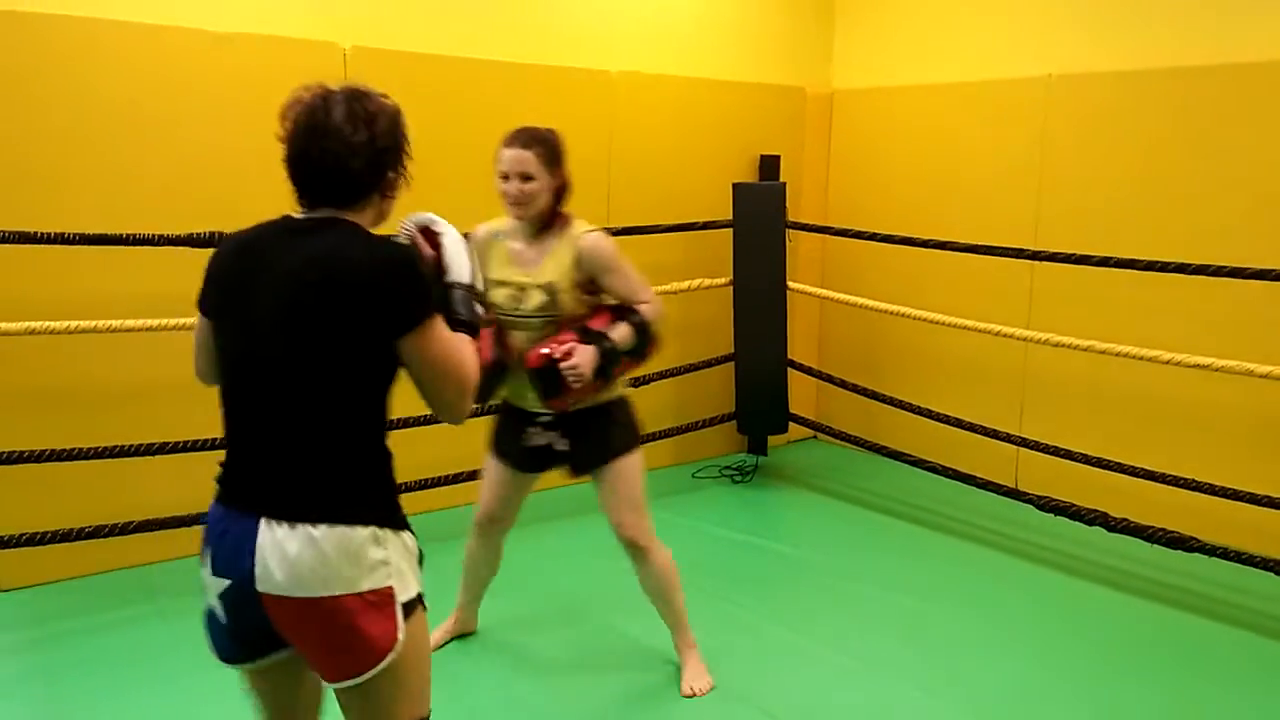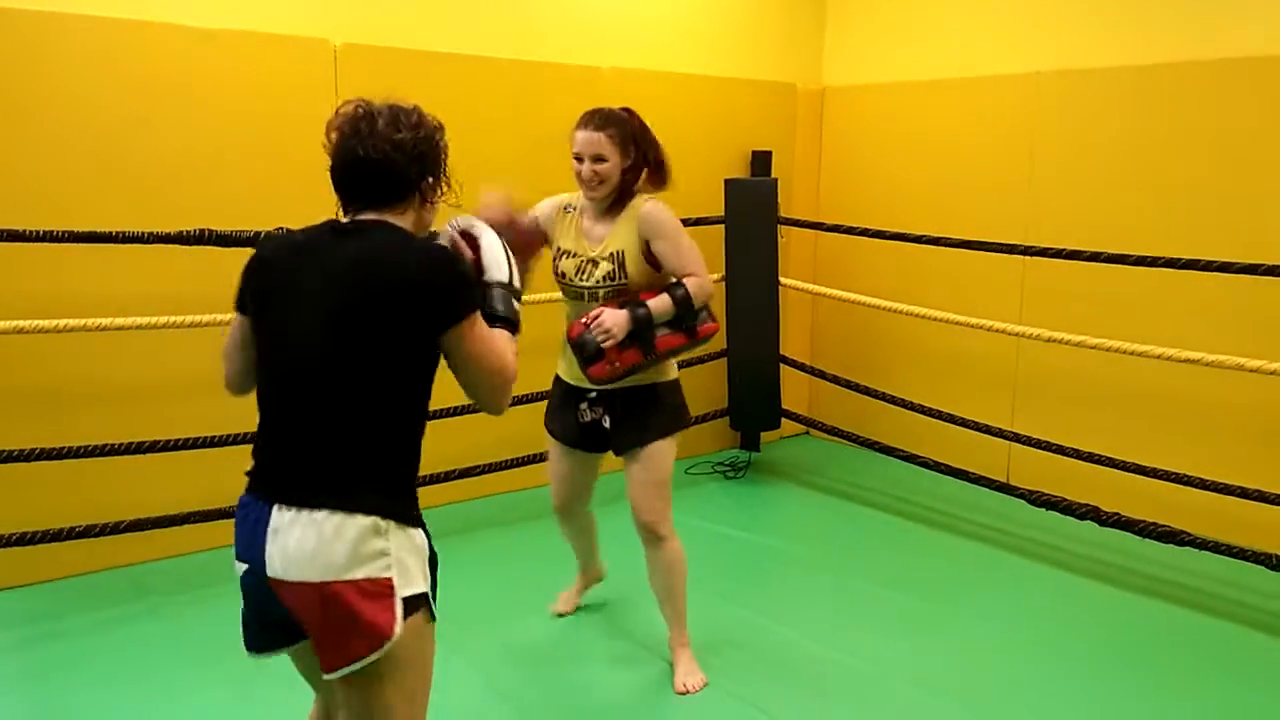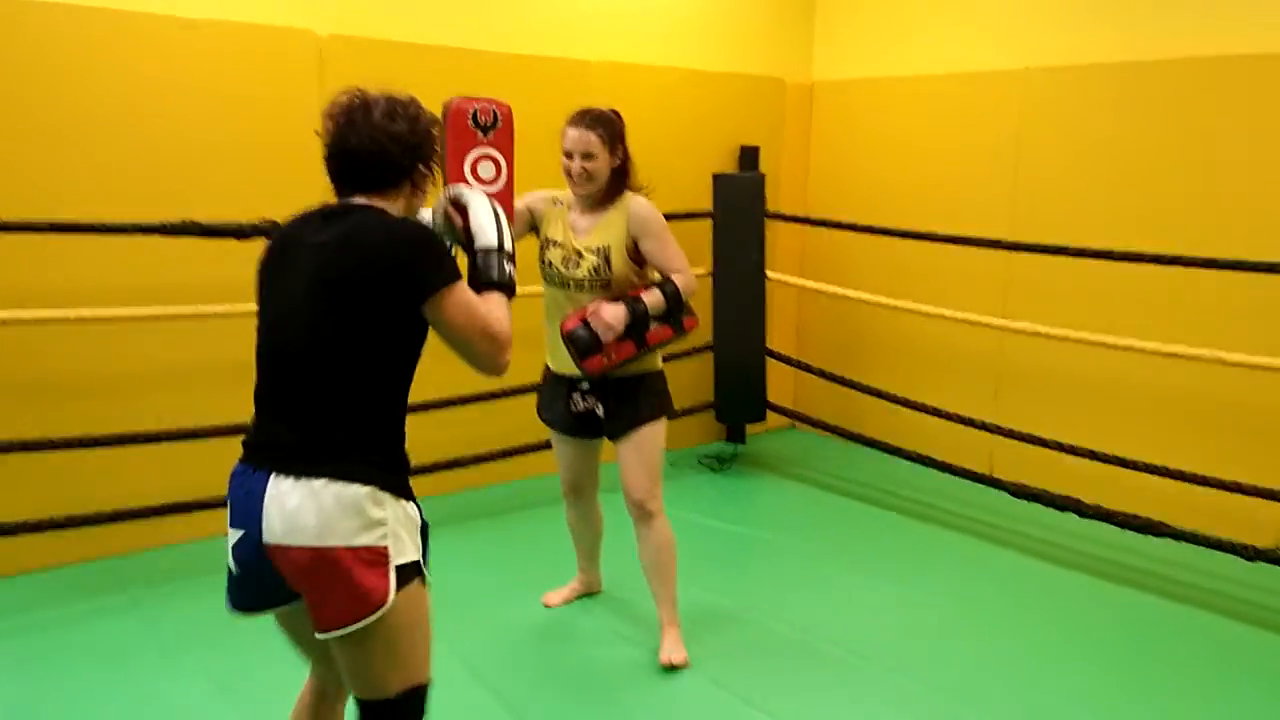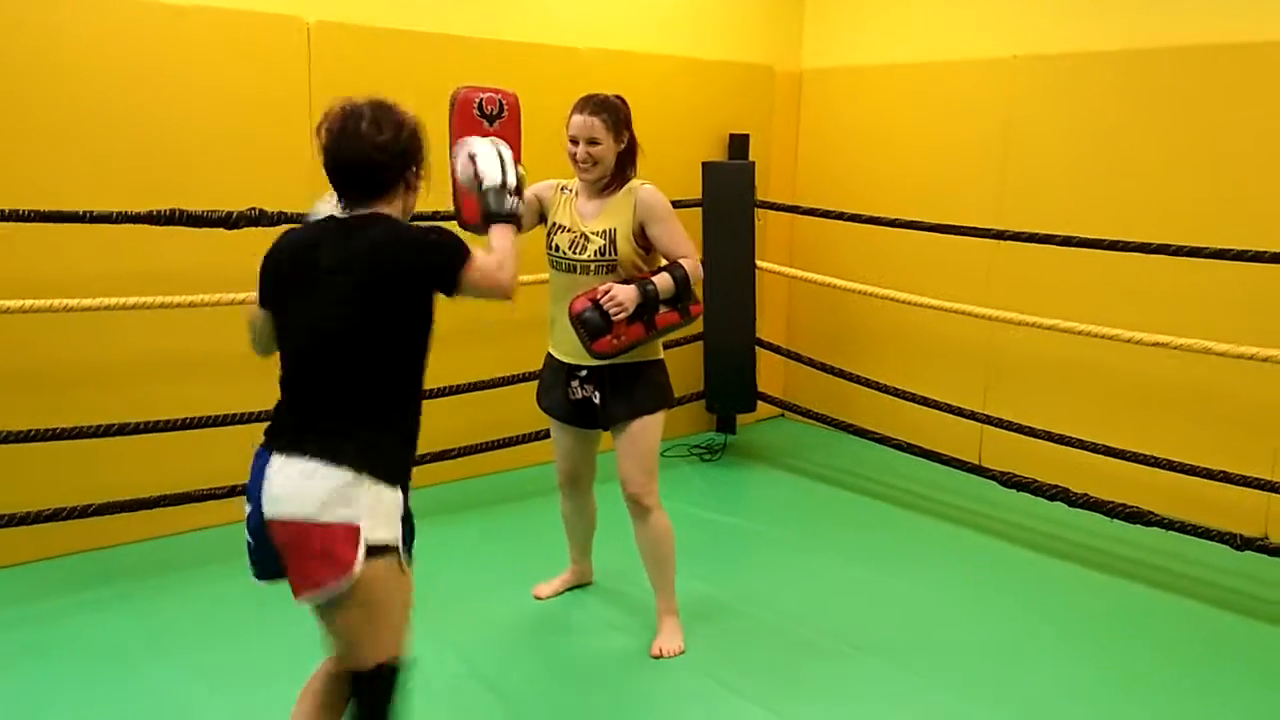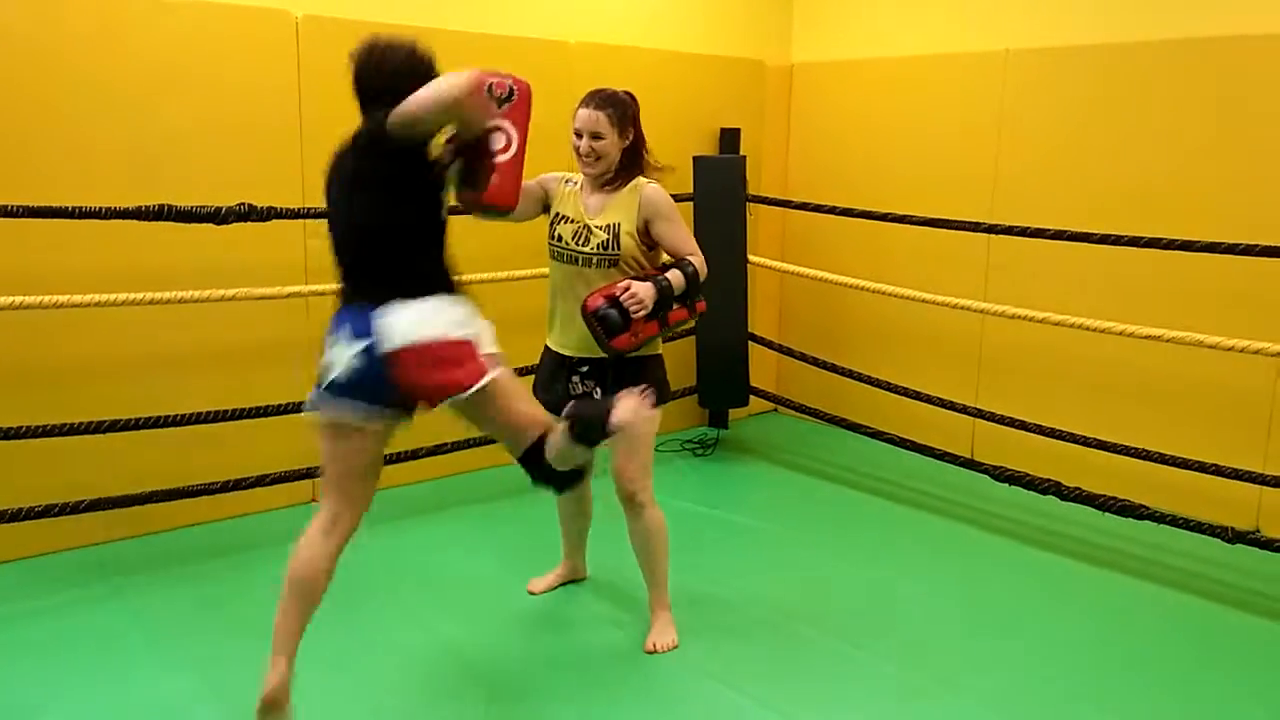
dt=0.3s
person 1, frame 1
left shoulder: (232, 257)
right shoulder: (389, 269)
right elbow: (456, 401)
right wrist: (457, 290)
left hip: (236, 539)
right hip: (345, 547)
person 1, frame 2
left shoulder: (274, 258)
right shoulder: (429, 268)
left elbow: (239, 378)
right elbow: (495, 391)
right wrist: (496, 294)
left hip: (264, 533)
right hip: (358, 540)
person 1, frame 3
left shoulder: (288, 241)
right shoulder: (410, 246)
right elbow: (492, 353)
right wrist: (492, 254)
left hip: (257, 500)
right hip: (349, 508)
person 1, frame 4
left shoulder: (290, 250)
right shoulder: (420, 249)
right elbow: (500, 280)
right wrist: (501, 200)
left hip: (275, 482)
right hip: (349, 493)
left knee: (352, 655)
person 1, frame 5
left shoulder: (350, 161)
right shoulder: (399, 136)
right elbow: (460, 88)
left hip: (356, 342)
right hip: (426, 326)
left knee: (337, 515)
person 2, frame 1
left shoulder: (585, 246)
right shoulder: (485, 241)
left elbow: (648, 309)
left wrist: (600, 350)
left hip: (595, 411)
right hip: (522, 409)
left knee: (636, 536)
right knee: (488, 520)
left ankle: (687, 649)
right ankle: (463, 618)
person 2, frame 2
left shoulder: (650, 215)
right shoulder: (554, 212)
left elbow: (701, 284)
left wrist: (634, 316)
right wrist: (495, 228)
left hip: (643, 390)
right hip: (576, 386)
left knee: (651, 522)
right knee: (567, 502)
left ankle: (680, 647)
right ankle: (589, 572)
person 2, frame 3
left shoulder: (635, 213)
right shoulder: (543, 206)
left elbow: (684, 280)
left wrist: (629, 310)
left hip: (631, 378)
right hip: (566, 377)
left knee: (642, 500)
right knee: (575, 489)
left ankle: (669, 625)
right ankle: (588, 575)
person 2, frame 4
left shoulder: (642, 198)
right shoulder: (551, 195)
left elbow: (691, 266)
left wrist: (641, 290)
left hip: (632, 368)
right hip: (567, 366)
left knee: (639, 493)
right knee: (571, 480)
left ankle: (668, 614)
right ankle: (579, 567)
person 2, frame 5
left shoulder: (647, 196)
right shoulder: (555, 188)
left elbow: (695, 265)
left wrist: (655, 287)
left hip: (630, 362)
right hip: (565, 359)
left knee: (633, 490)
left ankle: (660, 610)
right ankle: (572, 563)
